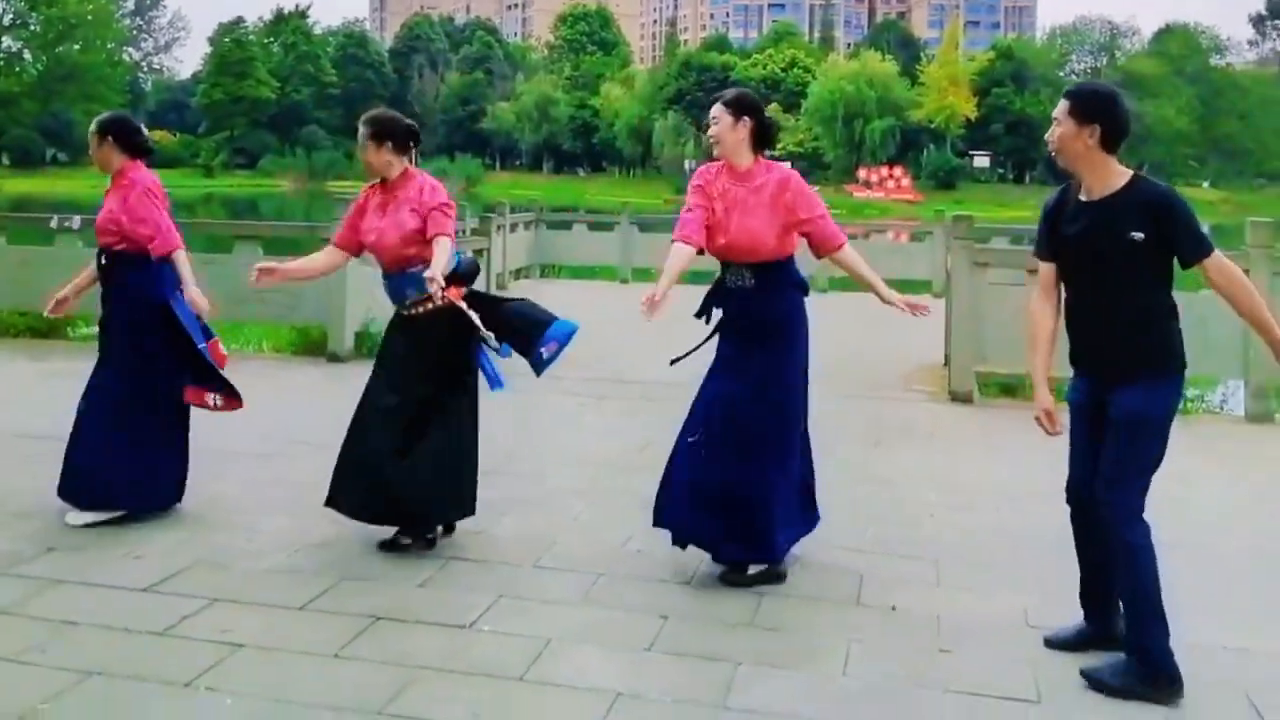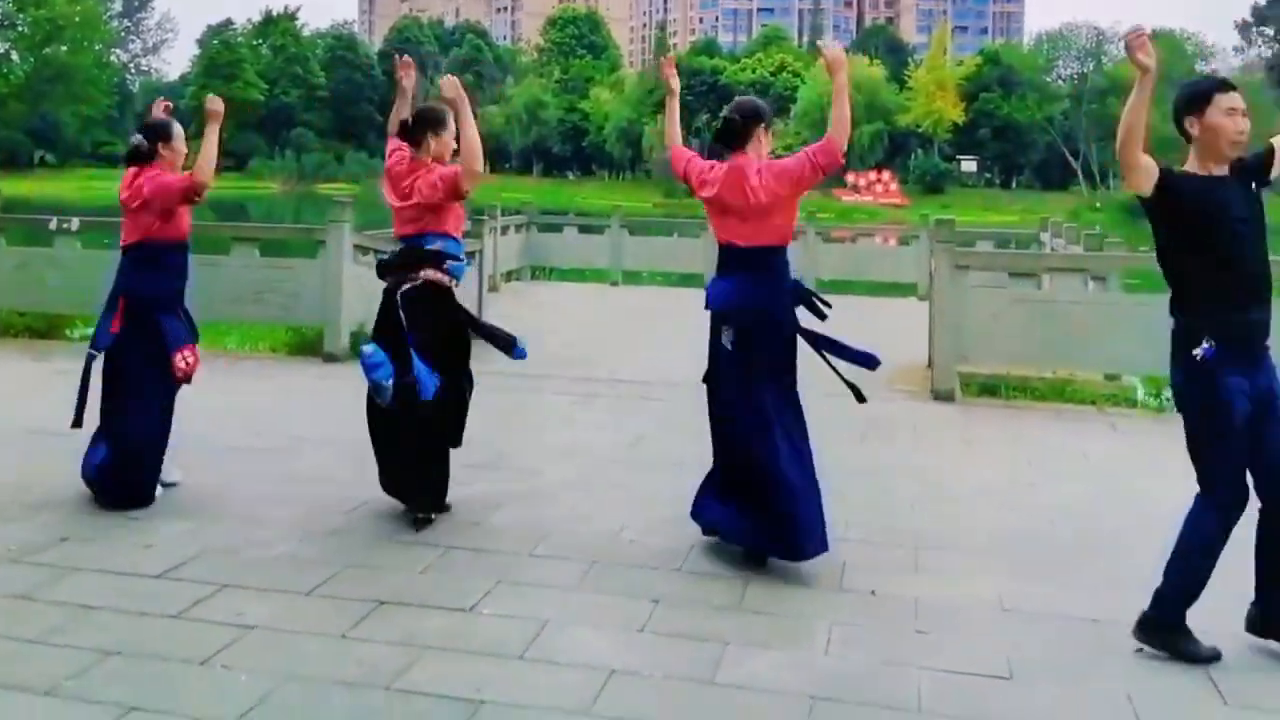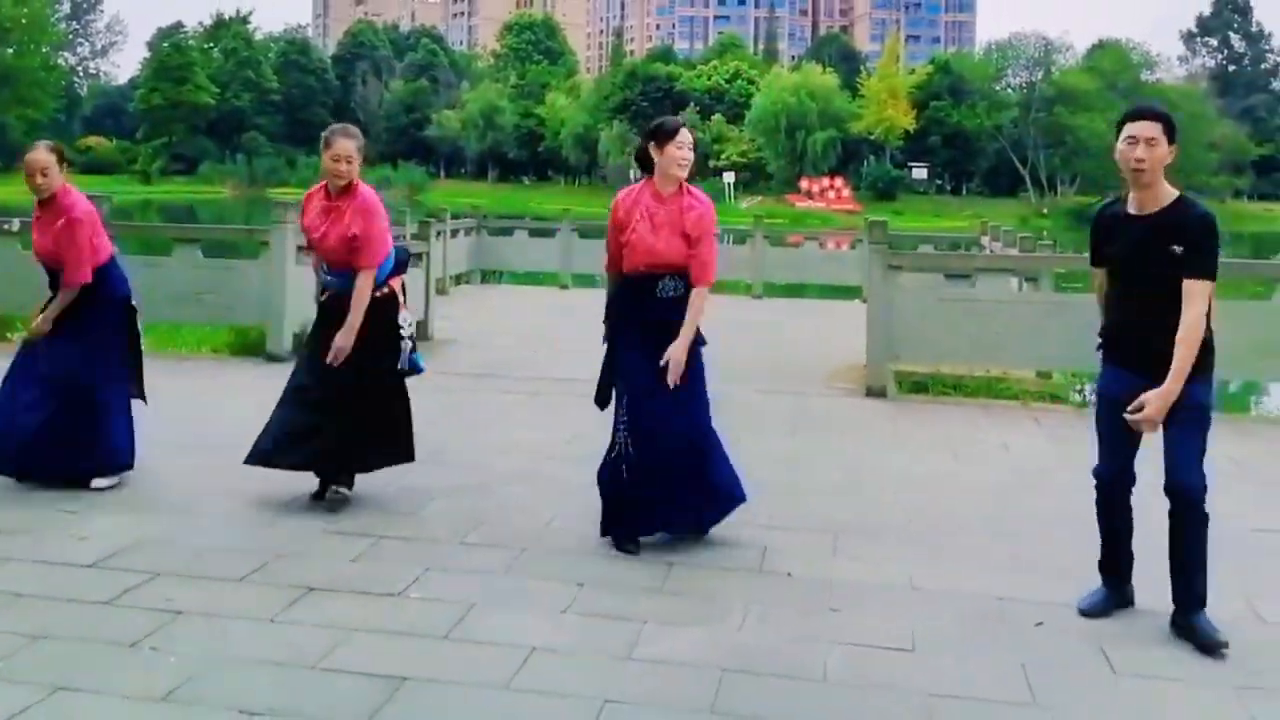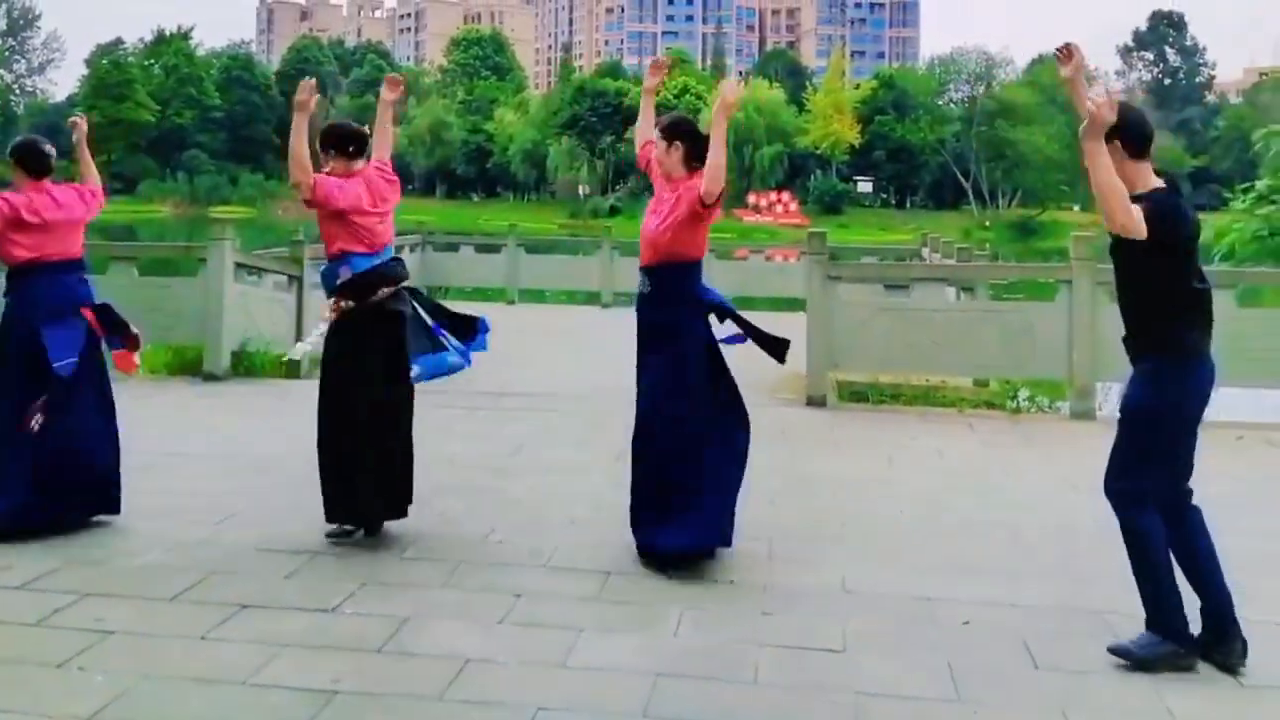
dt=1s
person 1, frame 1
left shoulder: (1157, 204)
right shoulder: (1061, 209)
left elbow: (1224, 277)
right elbow: (1045, 294)
right wrist: (1042, 382)
left hip: (1148, 380)
right hip: (1092, 379)
left knee: (1117, 504)
right knee: (1085, 495)
left ankle: (1154, 665)
right ankle: (1103, 620)
person 1, frame 2
right shoulder: (1170, 192)
right elbow: (1129, 158)
right wrist: (1145, 78)
right hip: (1206, 365)
right knee: (1224, 493)
right ankle: (1162, 621)
person 1, frame 3
left shoulder: (1196, 222)
right shoulder: (1108, 219)
left elbow: (1194, 312)
left wrist: (1170, 389)
right wrist: (1108, 332)
left hip: (1186, 375)
right hip: (1122, 368)
left knee: (1186, 487)
right knee: (1111, 477)
left ankle: (1190, 608)
right ankle: (1116, 584)
person 1, frame 4
left shoulder: (1159, 206)
right shoulder: (1153, 192)
left elbow: (1116, 220)
right elbow: (1103, 145)
left wrist: (1093, 133)
right wrist: (1080, 83)
left hip: (1168, 370)
right hip: (1182, 367)
left knee: (1128, 487)
right knee: (1170, 496)
left ankle: (1170, 632)
right ankle: (1221, 632)
person 2, frame 1
left shoulder: (784, 183)
right shoulder: (705, 180)
left elbow: (832, 244)
right elbow: (689, 238)
left wrist: (885, 293)
right wrist: (664, 284)
left hip: (778, 315)
right hip: (735, 313)
left knee: (767, 429)
right knee: (724, 421)
left ankle: (763, 551)
right ankle: (741, 537)
person 2, frame 2
left shoulder: (709, 176)
right shoulder: (777, 176)
left elbow: (674, 150)
right elbow: (835, 145)
left wrist: (672, 94)
right wrist: (839, 78)
left hip: (733, 302)
right hip: (767, 303)
left knee: (741, 410)
right knee: (768, 417)
left ankle: (731, 519)
right ankle: (776, 531)
person 2, frame 3
left shoulder: (699, 207)
right shoulder: (627, 202)
left elbow: (704, 279)
right elbow: (615, 264)
left wrist: (684, 340)
right wrist: (616, 316)
left hip: (681, 322)
right hip: (633, 321)
left knee: (686, 416)
right knee: (636, 418)
left ankle: (686, 509)
right ankle: (624, 517)
person 2, frame 4
left shoulder: (694, 192)
right shoulder: (667, 180)
left elbow: (711, 189)
right elbow: (641, 141)
left wrist: (721, 119)
right wrist: (649, 91)
left hip: (679, 323)
right hip: (665, 320)
left knee: (672, 428)
right knee: (672, 426)
left ankle: (682, 542)
right ankle: (682, 534)
person 3, frame 1
left shoulder: (428, 191)
right shoulder: (366, 203)
left elbow: (444, 246)
right elbow: (334, 256)
left wrist: (435, 274)
right wrist: (282, 271)
left hip: (443, 317)
right hip: (408, 320)
left knee: (418, 418)
right knee: (391, 416)
left ankle: (422, 521)
right ankle: (430, 514)
person 3, frame 2
left shoulder: (400, 168)
right shoulder: (438, 177)
left elbow: (394, 134)
right elbow: (472, 169)
left wrist: (405, 93)
right wrist: (459, 103)
left hip: (410, 290)
right hip: (432, 292)
left knee: (415, 388)
right knee: (438, 390)
left ankle: (416, 490)
right ankle: (423, 498)
person 3, frame 3
left shoulder: (367, 204)
right shoulder: (312, 200)
left elbow: (367, 272)
left wrist: (350, 329)
right wrist: (332, 305)
left hip: (376, 304)
right hip: (334, 301)
left knee: (365, 389)
right knee: (317, 385)
left ankle: (343, 475)
right ankle: (328, 470)
person 3, frame 4
left shoulder: (339, 191)
right shoulder: (383, 180)
left elbow: (302, 180)
right elbow: (383, 148)
left wrist: (301, 115)
right wrist: (387, 105)
left hip: (355, 312)
right hip: (386, 305)
left knee: (351, 410)
right knee: (386, 405)
left ankle: (357, 513)
right ankle: (376, 509)
person 4, frame 1
left shoulder: (138, 185)
right shoulder: (121, 185)
left elbow: (166, 241)
right elbow: (111, 253)
left wrist: (189, 285)
right wrist: (71, 289)
left hip: (144, 301)
right hip: (130, 301)
left knee: (123, 394)
right knee: (149, 395)
left ankle: (110, 497)
right ankle: (149, 489)
person 4, frame 2
left shoulder: (138, 177)
right shoulder: (149, 182)
right elbow: (200, 182)
left wrist: (155, 125)
right wrist: (214, 123)
left hip: (148, 293)
right hip: (148, 297)
left knee: (151, 382)
right knee: (143, 387)
left ankle: (124, 469)
right ankle: (125, 483)
person 4, frame 3
left shoulder: (75, 210)
right shoulder: (43, 205)
left elbow: (79, 276)
left wrist: (50, 315)
right wrist: (48, 310)
left hip: (99, 298)
right hip: (66, 300)
left knee: (93, 380)
right knee: (39, 376)
left ankle: (107, 463)
right ankle: (44, 460)
person 4, frame 4
right shoulder: (72, 198)
right elbow: (96, 191)
right wrist: (82, 145)
right hip: (76, 305)
right knee: (79, 402)
right ankle: (79, 500)
